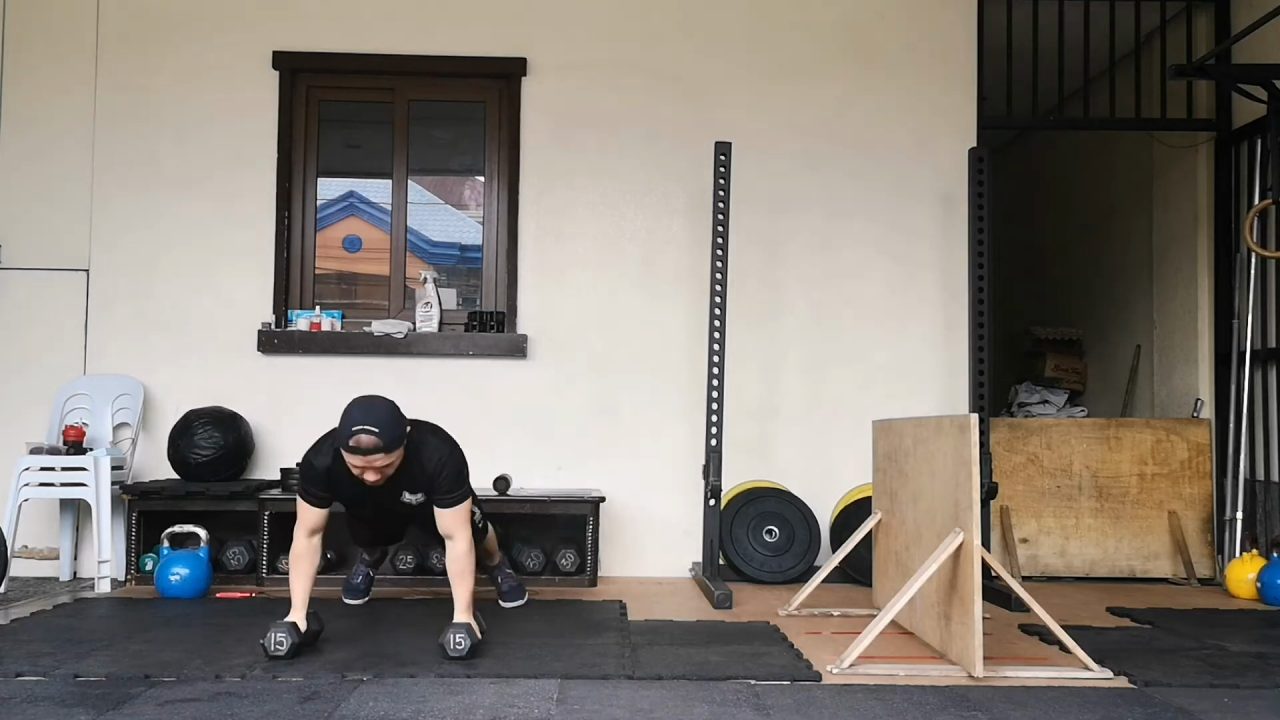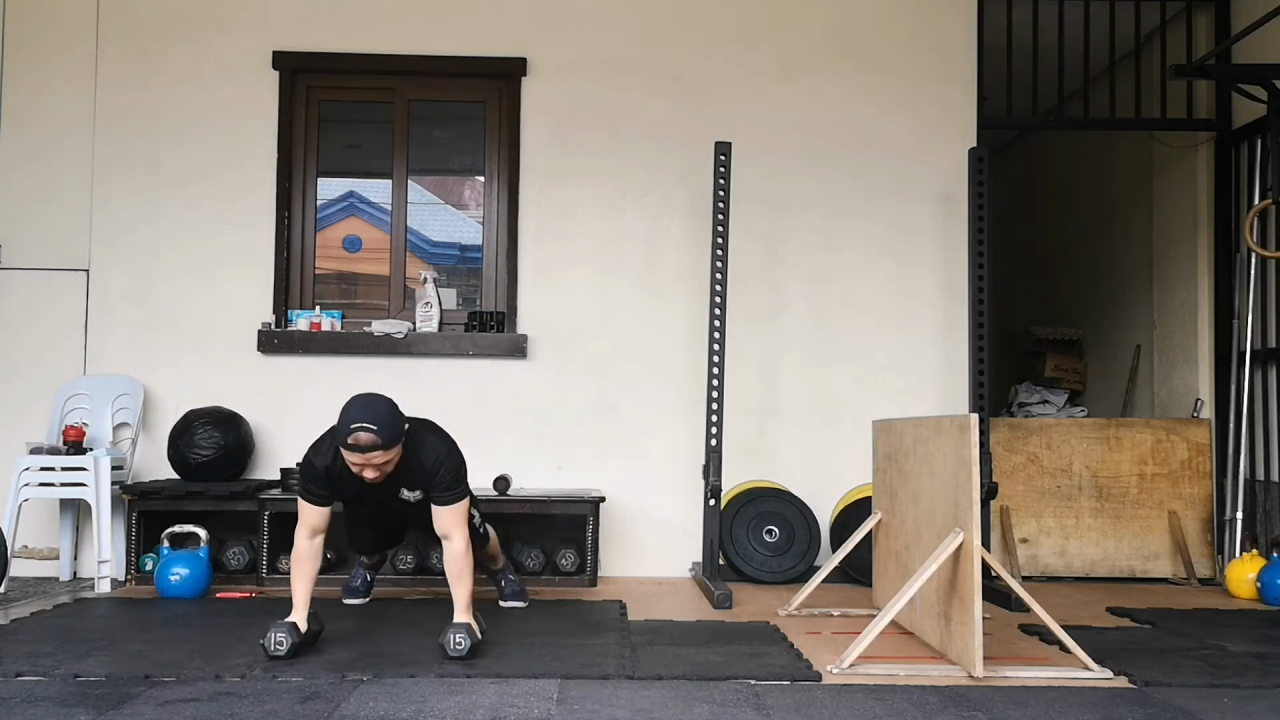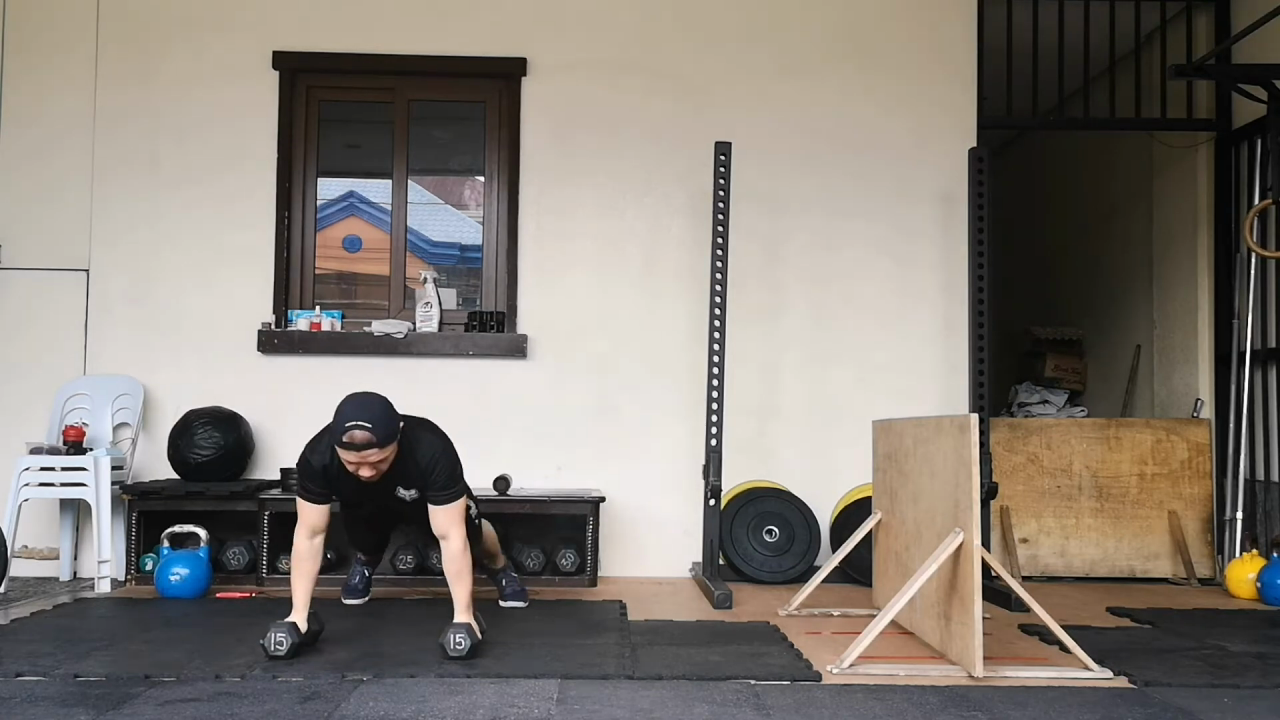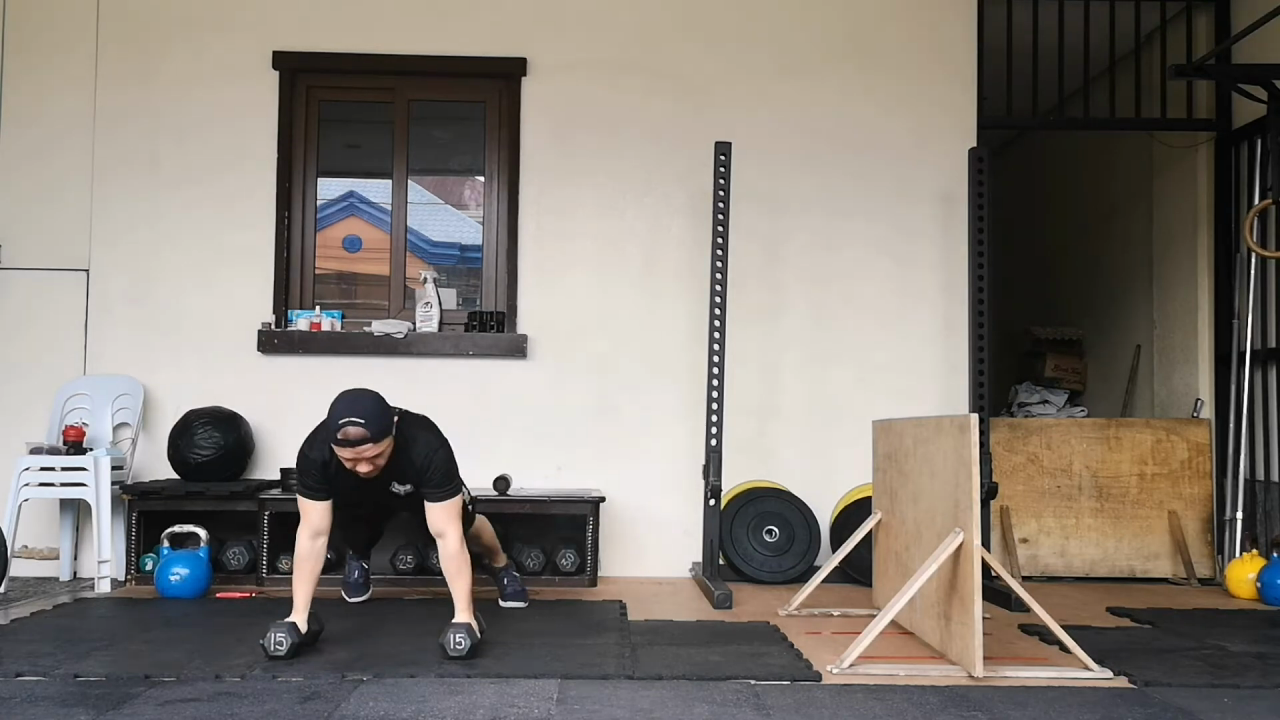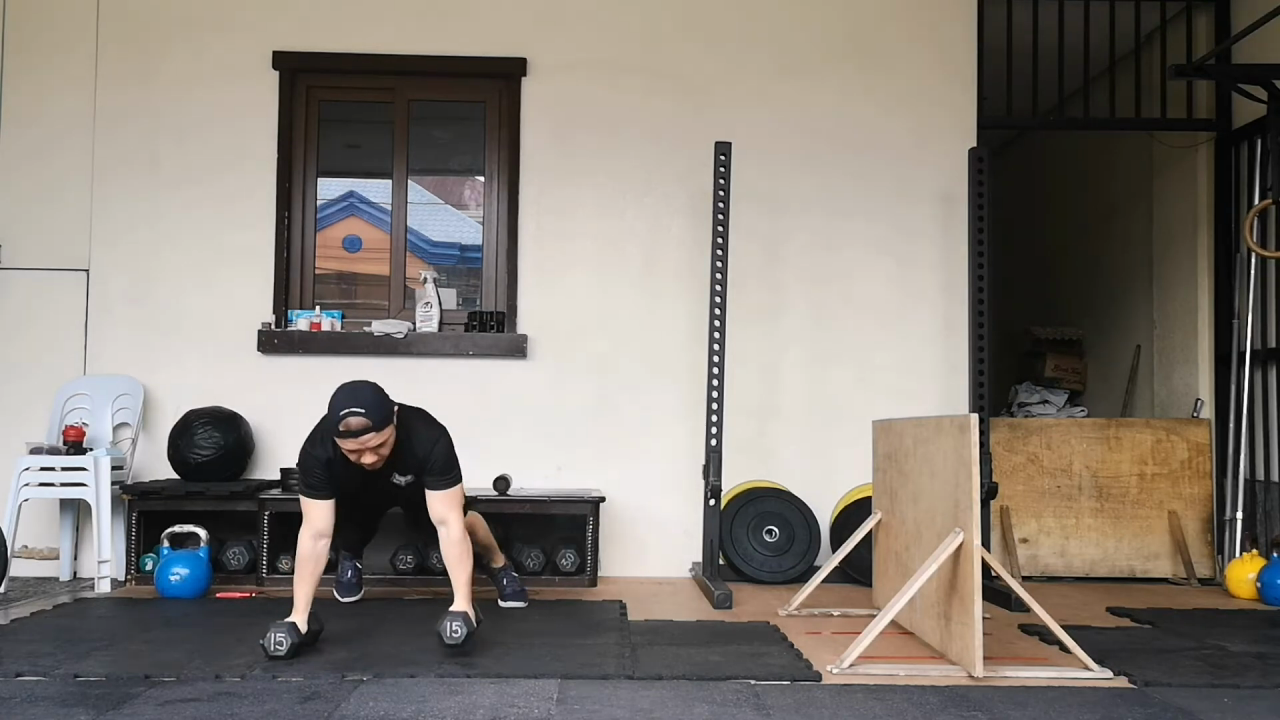
dt=0.1s
person 1, frame 1
left shoulder: (439, 455)
right shoulder: (322, 460)
left elbow: (456, 537)
right elbow: (308, 534)
left wrist: (463, 615)
right wrist: (298, 612)
left hip: (432, 503)
left ankle: (496, 565)
right ankle: (369, 559)
person 1, frame 2
left shoulder: (436, 452)
right shoulder: (321, 459)
left elbow: (453, 537)
right elbow: (310, 535)
left wrist: (463, 615)
right wrist: (299, 614)
left ankle: (499, 568)
right ankle: (368, 565)
person 1, frame 3
left shoulder: (431, 451)
right shoulder: (318, 457)
left elbow: (450, 537)
right elbow: (310, 535)
left wrist: (463, 615)
right wrist: (299, 614)
left ankle: (499, 567)
right ankle: (365, 561)
person 1, frame 4
left shoulder: (427, 446)
right shoulder: (315, 454)
left elbow: (447, 536)
right elbow: (313, 534)
left wrist: (464, 615)
right wrist: (299, 616)
left hip: (421, 487)
left ankle: (500, 566)
right ankle: (359, 558)
person 1, frame 5
left shoulder: (427, 437)
right shoulder: (318, 451)
left elbow: (448, 524)
right elbow: (316, 535)
left wrist: (462, 603)
right wrist: (299, 616)
left hip: (417, 483)
left ankle: (498, 566)
right ankle: (350, 557)
